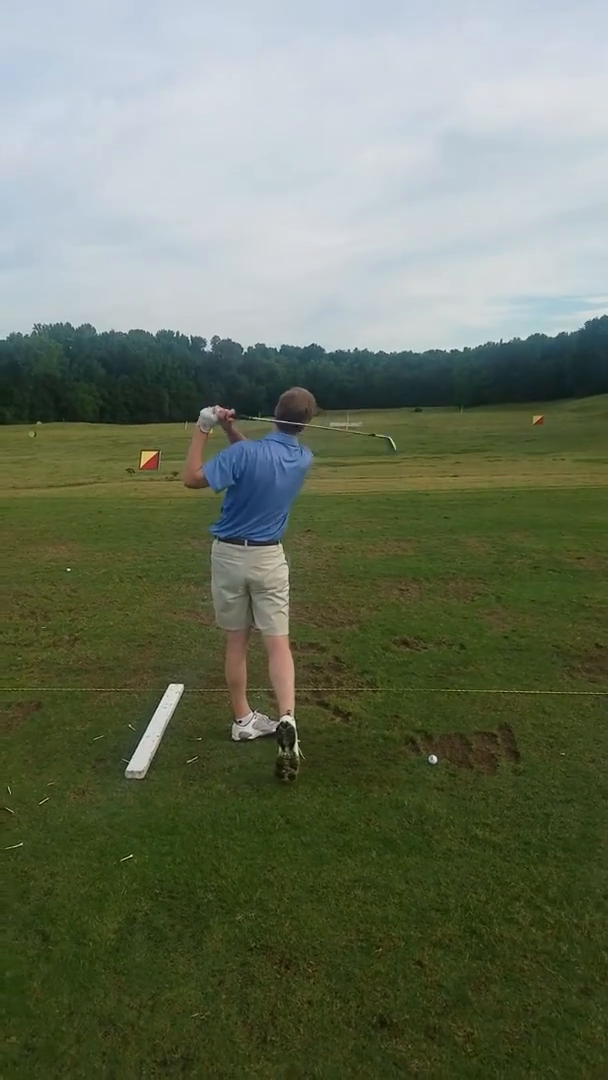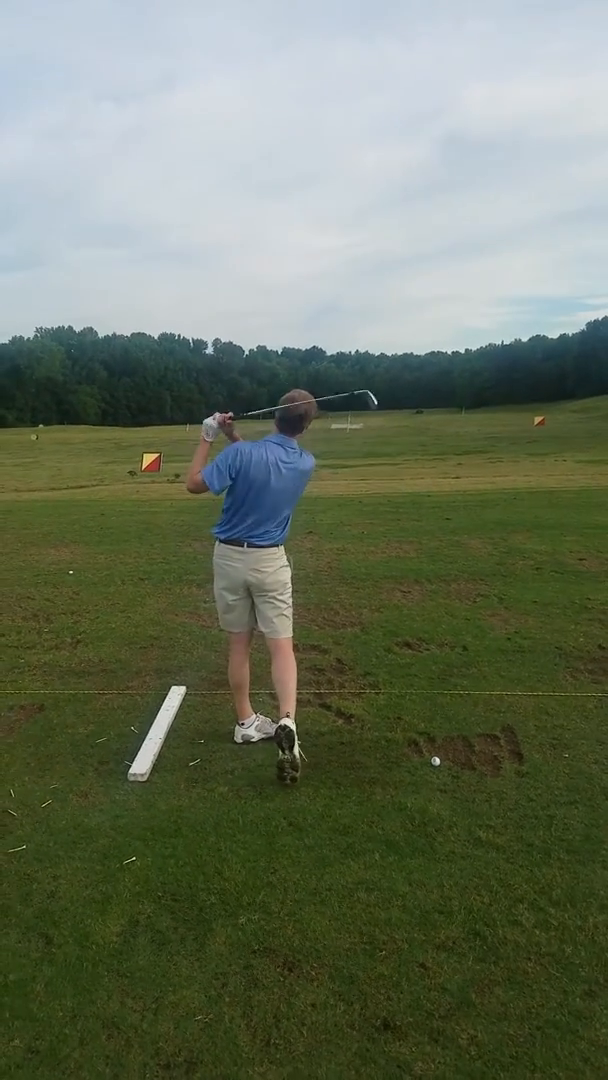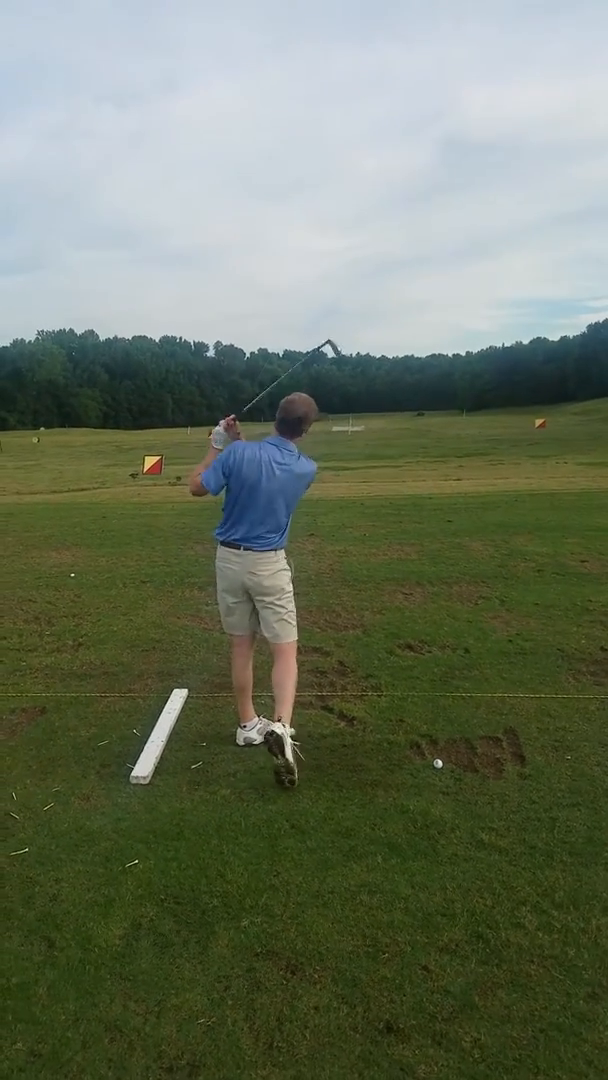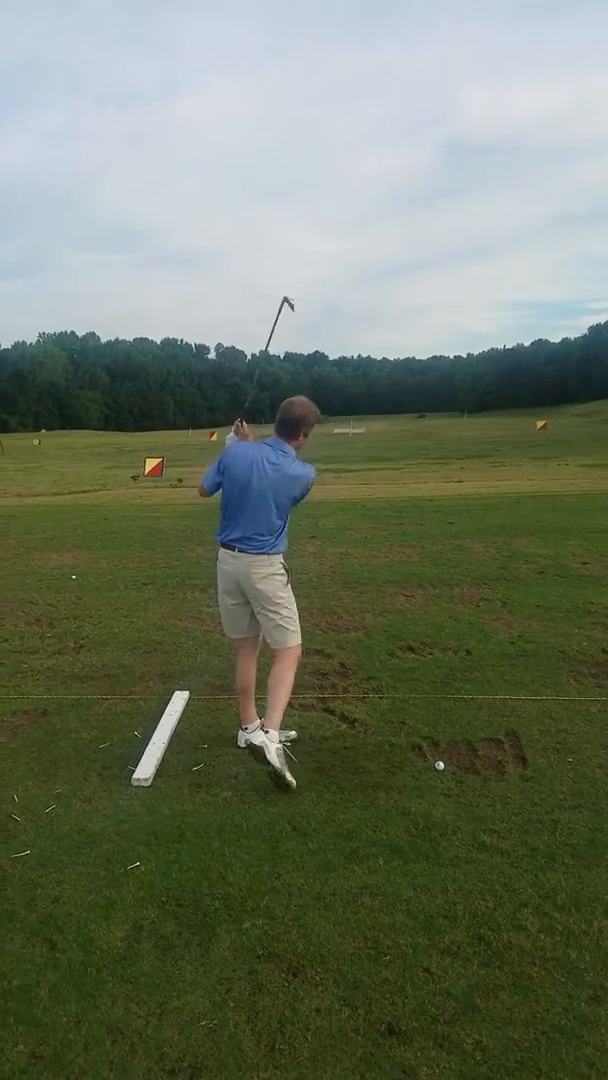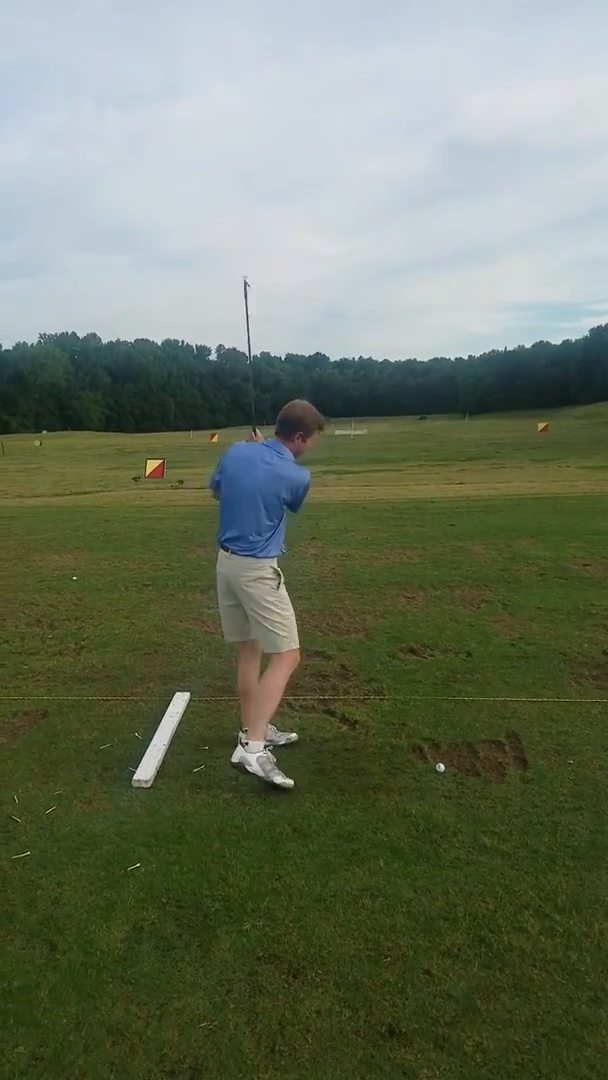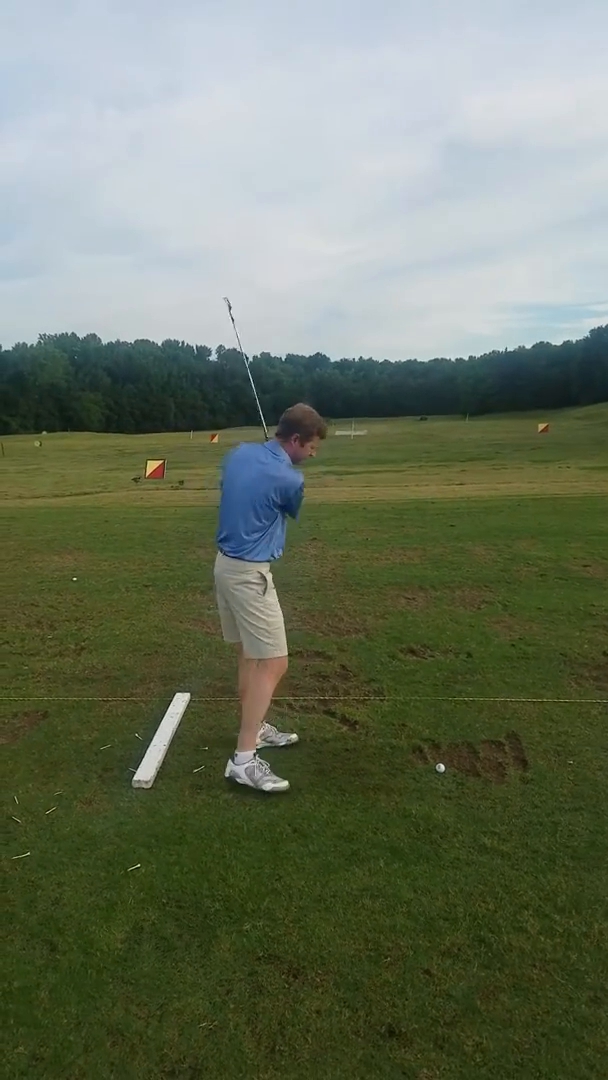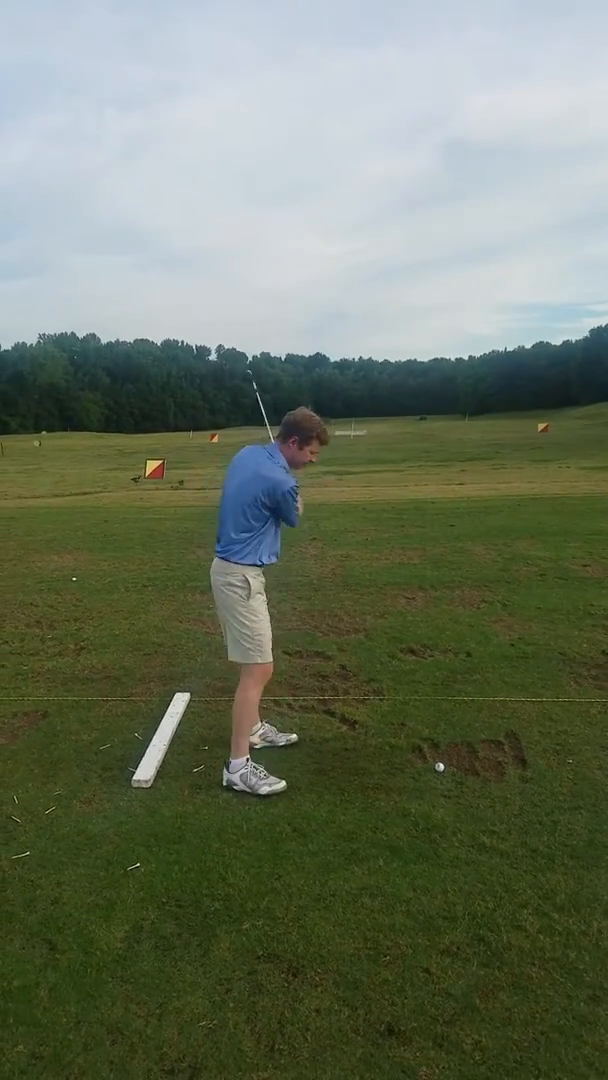
dt=0.1s
person 1, frame 1
left shoulder: (246, 453)
right shoulder: (304, 460)
left elbow: (192, 479)
left wrist: (203, 430)
right wrist: (232, 430)
left hip: (228, 554)
right hip: (269, 558)
left knee: (236, 642)
right knee: (278, 643)
left ankle: (243, 719)
right ankle: (287, 719)
person 1, frame 2
left shoulder: (243, 454)
right shoulder: (306, 464)
left elbow: (194, 484)
left wrist: (208, 438)
right wrist: (232, 434)
left hip: (230, 556)
right hip: (271, 560)
left knee: (239, 644)
right knee: (282, 646)
left ankle: (246, 722)
right ankle: (287, 722)
person 1, frame 3
left shoulder: (236, 454)
right shoulder: (306, 470)
left elbow: (196, 488)
left wrist: (217, 446)
right wrist: (240, 441)
left hip: (228, 559)
right hip: (269, 565)
left knee: (243, 646)
right knee: (285, 648)
left ankle: (250, 723)
right ankle: (280, 728)
person 1, frame 4
left shoulder: (236, 455)
right shoulder: (304, 474)
left elbow: (204, 490)
left hip: (229, 561)
right hip: (266, 568)
left knee: (246, 648)
right knee: (288, 652)
left ankle: (251, 726)
right ankle: (269, 734)
person 1, frame 5
left shoulder: (234, 453)
right shoulder: (297, 477)
left elbow: (217, 492)
left hip: (228, 563)
right hip: (258, 571)
left knee: (250, 652)
right knee: (286, 657)
left ankle: (253, 726)
right ankle: (251, 748)
person 1, frame 6
left shoulder: (239, 454)
right shoulder: (290, 480)
left hip: (226, 565)
right hip: (251, 574)
left knee: (249, 655)
right knee: (273, 664)
left ankle: (254, 729)
right ankle: (243, 759)
person 1, frame 7
left shoulder: (247, 455)
right shoulder: (280, 481)
right elbow: (293, 520)
left wrist: (286, 510)
right wrist: (298, 510)
left hip: (236, 570)
right hip: (240, 577)
left knee: (255, 659)
right knee: (259, 669)
left ankle: (253, 728)
right ankle: (238, 765)
